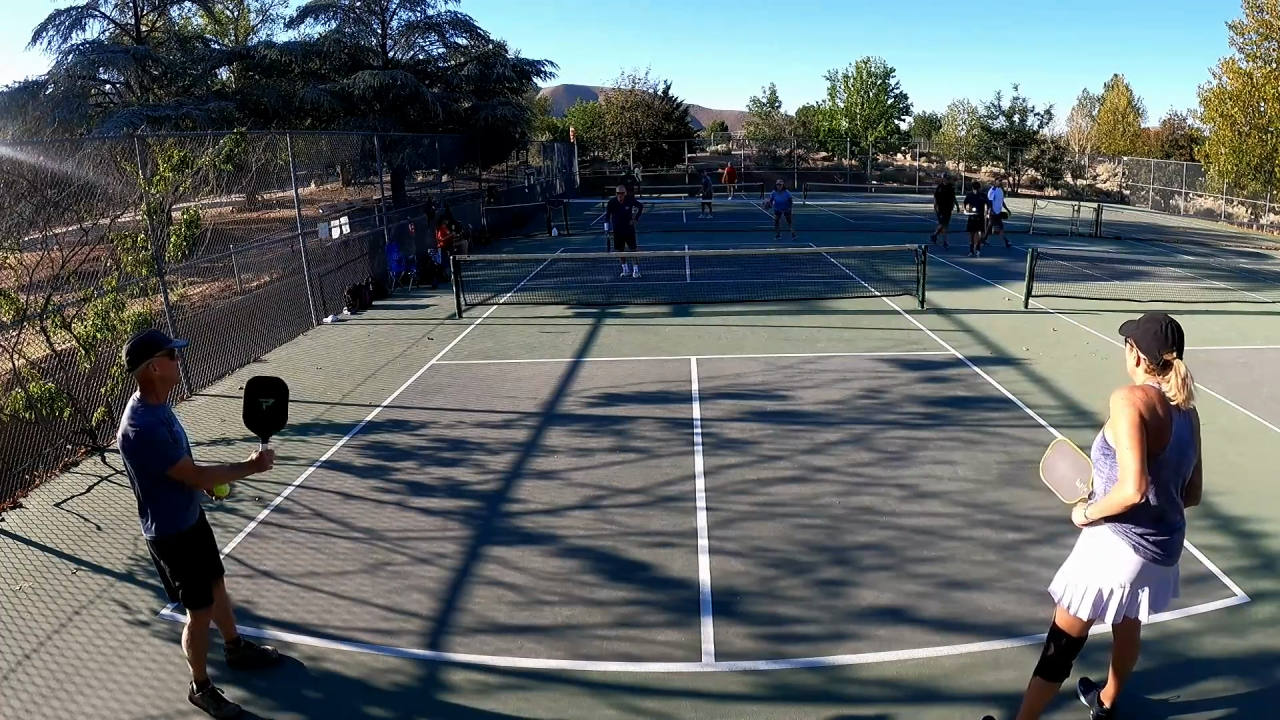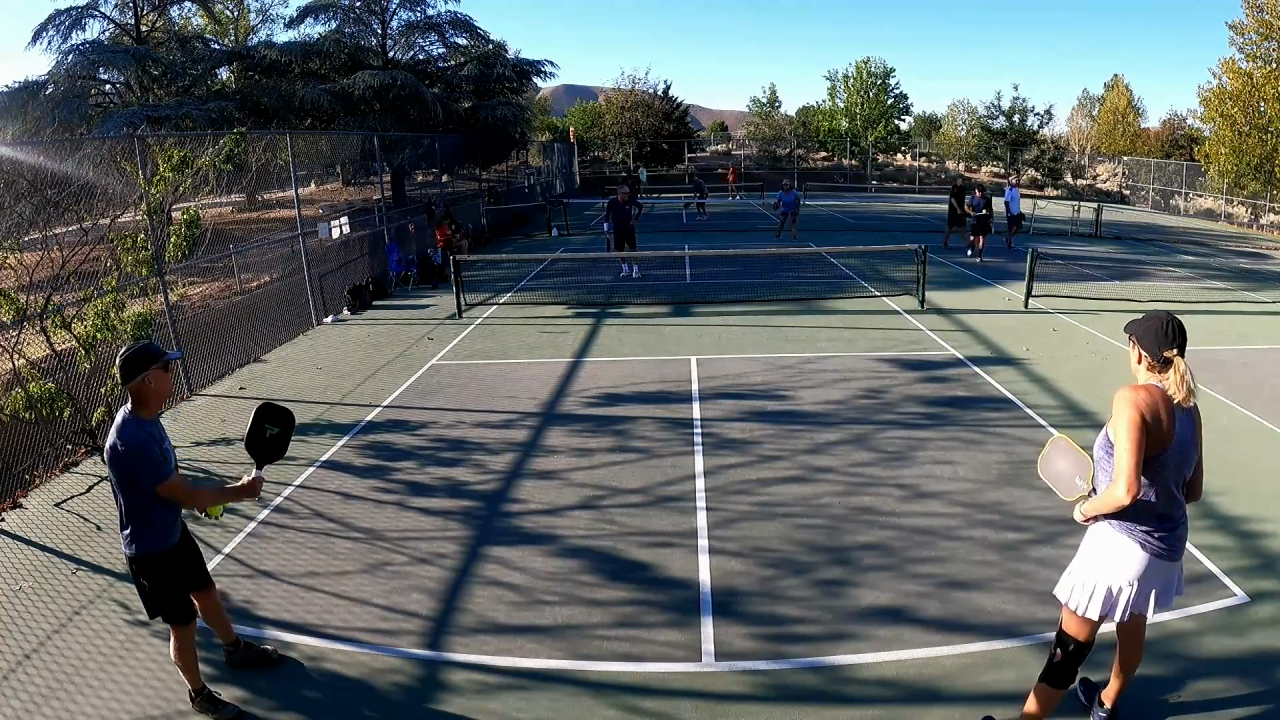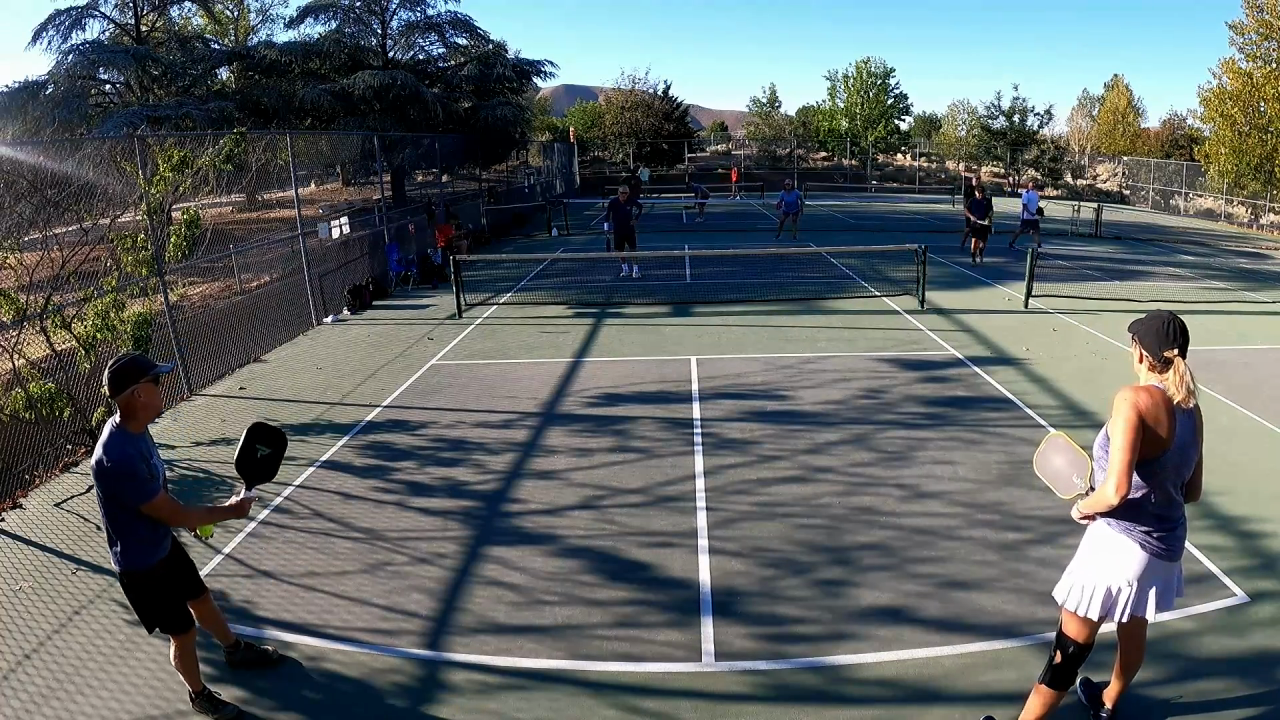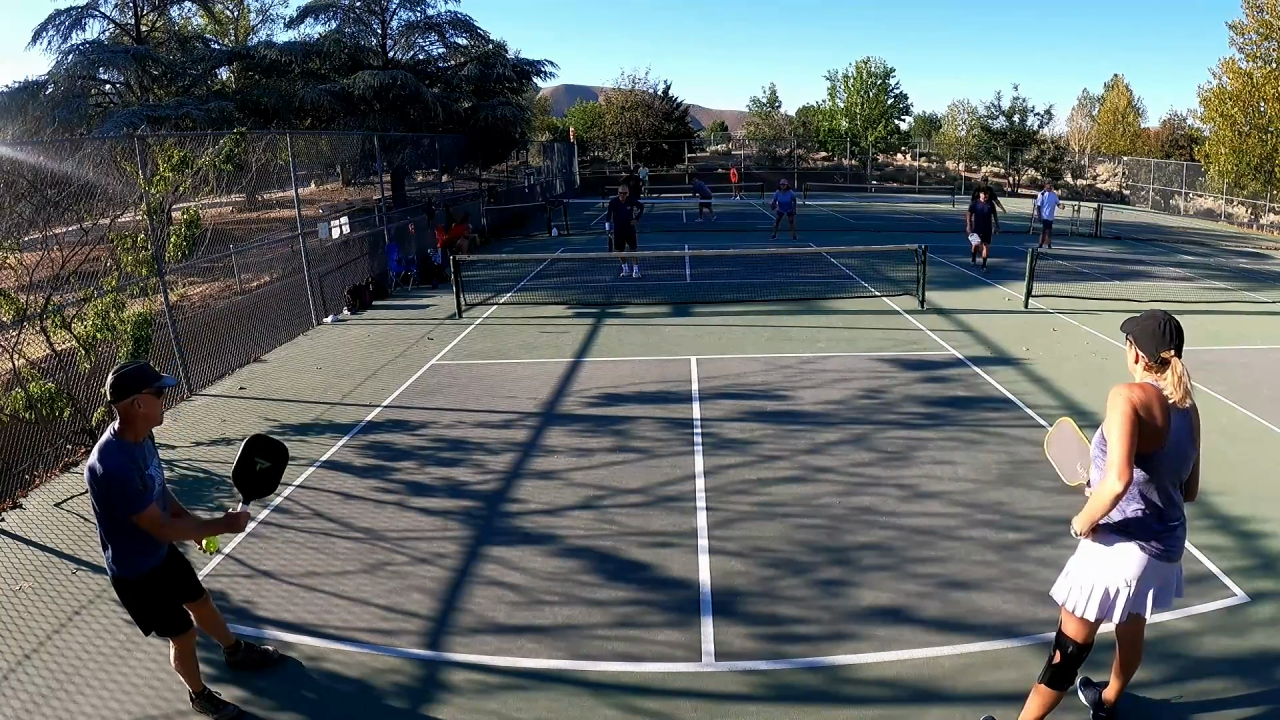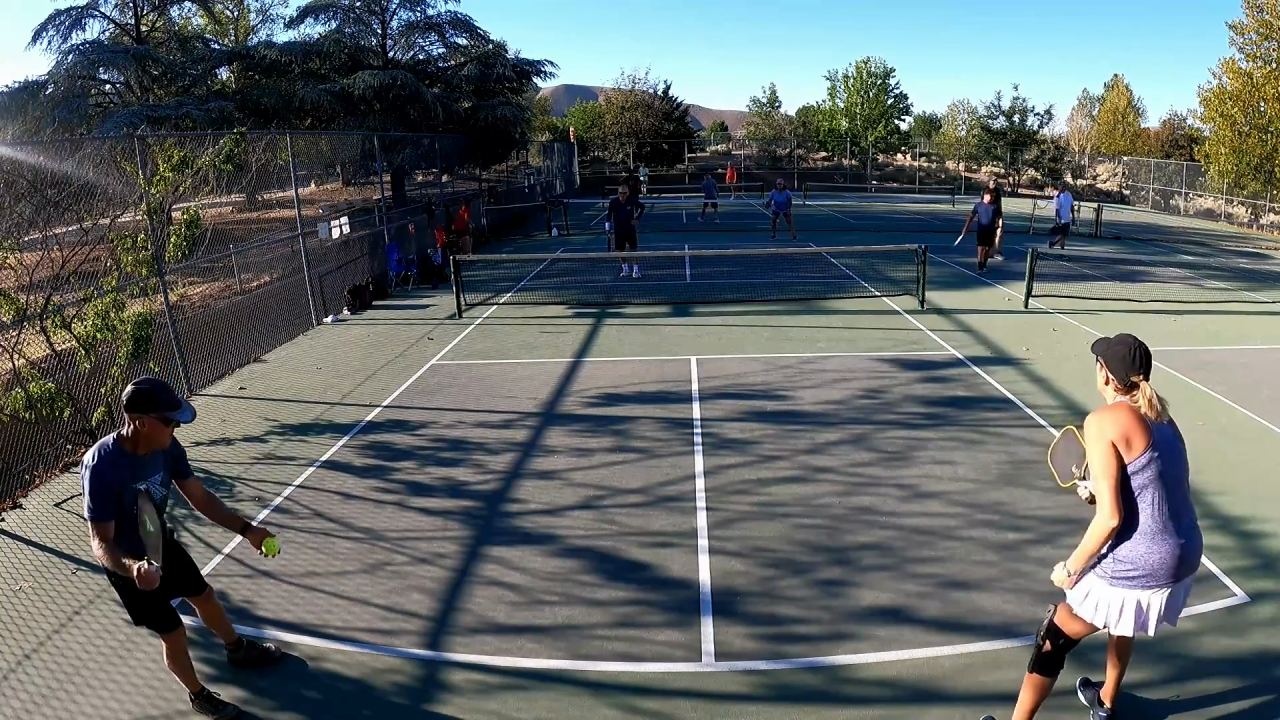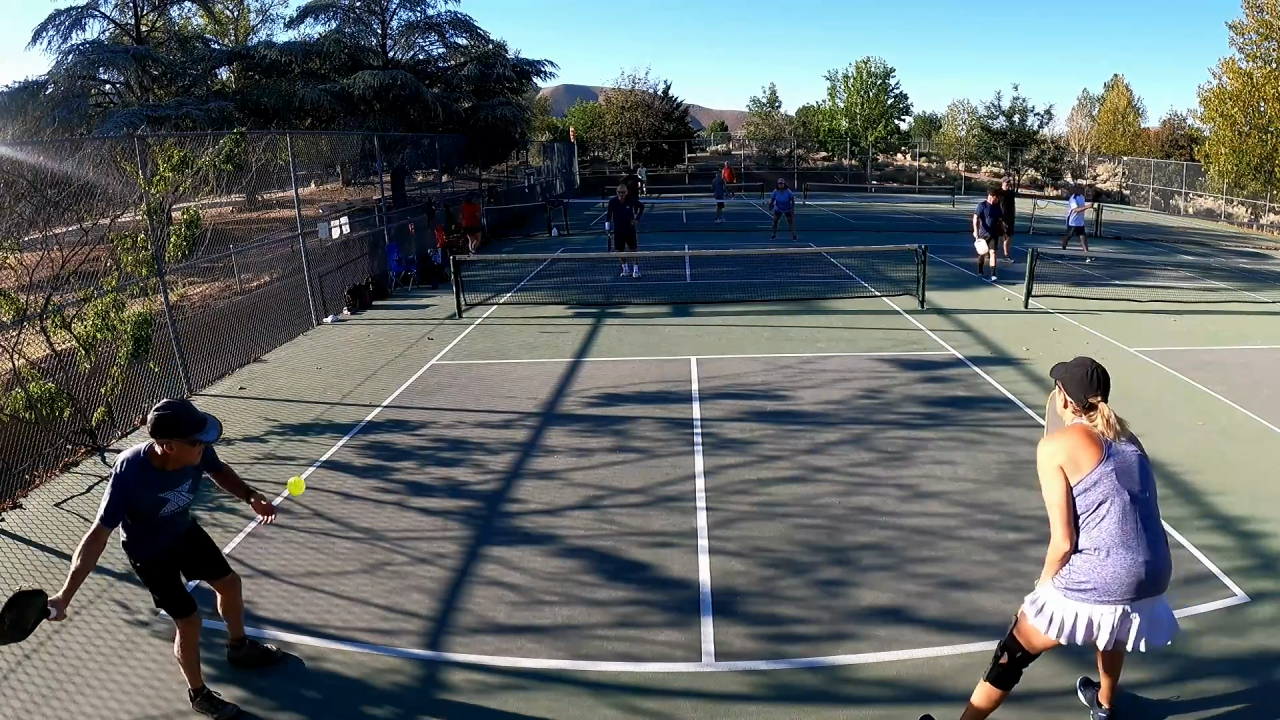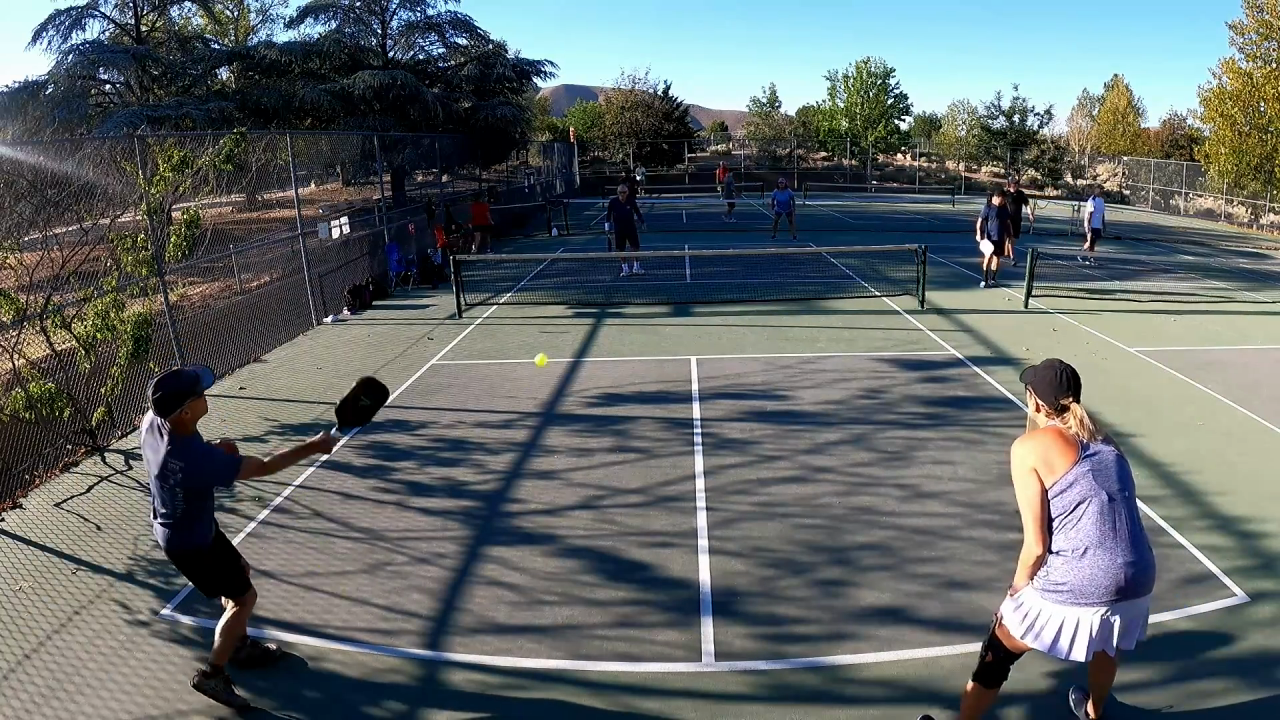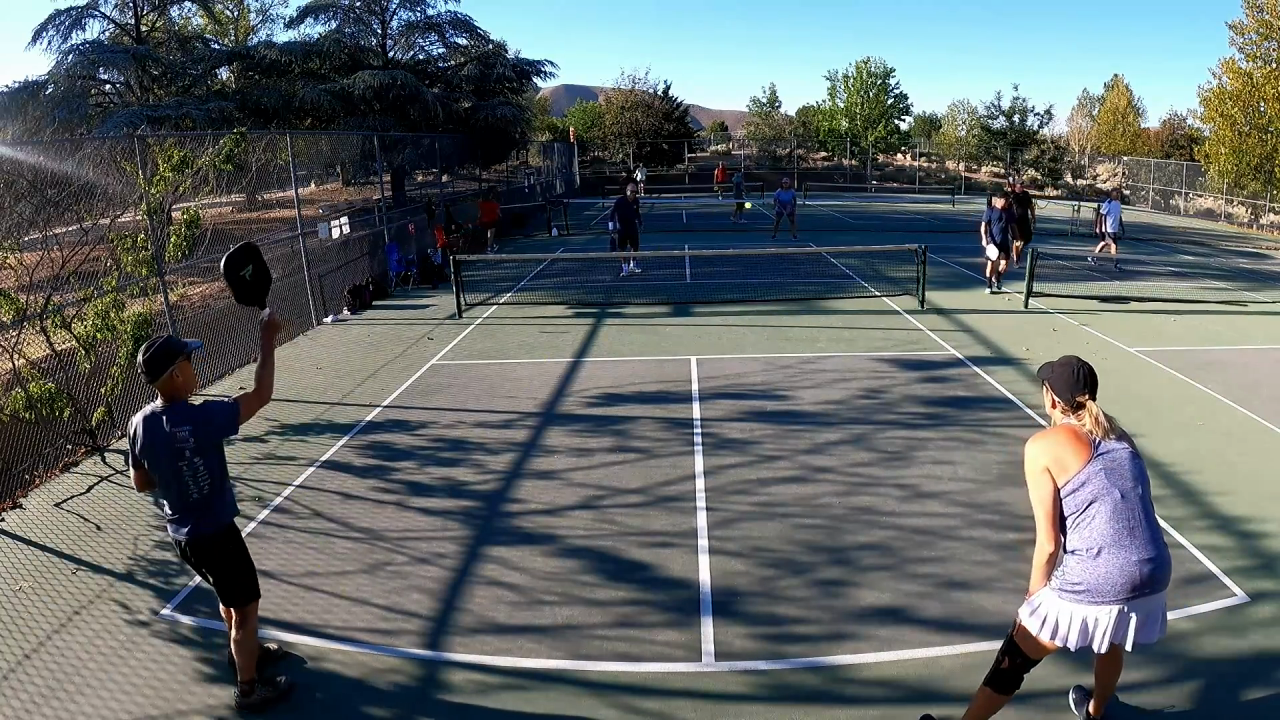
dt=0.4s
person 1, frame 1
left shoulder: (1130, 399)
right shoulder: (1187, 411)
left elbow: (1133, 489)
right elbow: (1191, 494)
left wrist: (1087, 512)
left hip: (1115, 546)
right hip: (1162, 551)
left knee: (1061, 645)
right knee: (1128, 628)
person 1, frame 2
left shoulder: (1133, 399)
right shoulder: (1189, 409)
left elbow: (1124, 490)
right elbow: (1192, 491)
left wrist: (1085, 508)
left hip: (1120, 543)
right hip: (1165, 548)
left knee: (1069, 647)
right knee: (1131, 631)
person 1, frame 3
left shoulder: (1133, 400)
right shoulder: (1190, 409)
left elbow: (1115, 491)
right elbow: (1191, 491)
left wrist: (1082, 506)
left hip: (1119, 544)
right hip: (1164, 547)
left knee: (1069, 648)
right knee: (1133, 631)
person 1, frame 4
left shoulder: (1128, 397)
right shoulder: (1187, 409)
left elbow: (1117, 482)
right elbow: (1188, 490)
left wrist: (1083, 522)
left hip: (1121, 547)
right hip: (1165, 547)
left knee: (1070, 647)
right knee: (1131, 630)
person 1, frame 5
left shoulder: (1103, 422)
right shoulder: (1163, 420)
left elbow: (1111, 518)
left wrist: (1072, 568)
left hip: (1134, 566)
right hip: (1183, 559)
left knee: (1054, 639)
right knee: (1123, 620)
person 1, frame 6
left shoulder: (1055, 446)
right shoulder: (1127, 440)
left elbow: (1063, 542)
left wrist: (1043, 586)
left hip: (1094, 585)
right hip: (1152, 579)
left knee: (1013, 653)
right knee: (1108, 626)
person 1, frame 7
left shoulder: (1029, 447)
right shoulder: (1103, 441)
left elbow: (1037, 545)
left wrist: (1017, 590)
left hip: (1077, 590)
right hip: (1137, 583)
left knee: (997, 652)
right knee: (1103, 642)
person 1, frame 8
left shoulder: (1043, 446)
right shoulder: (1119, 437)
left elbow: (1049, 543)
left wrist: (1035, 594)
left hip: (1092, 587)
right hip: (1152, 578)
left knee: (1013, 659)
right knee: (1112, 639)
person 2, frame 1
left shoulder: (156, 404)
right shoulder: (142, 426)
right elbow: (194, 477)
left wrist: (208, 479)
right wrist: (250, 466)
left hip: (190, 517)
right hip: (171, 533)
left knee: (216, 586)
right knee: (200, 611)
left ankle: (236, 648)
right ankle: (201, 688)
person 2, frame 2
left shoulder: (146, 417)
right shoulder: (132, 442)
right elbow: (184, 496)
left wrist: (201, 496)
right wrist: (239, 491)
left hip: (174, 531)
right hip: (151, 550)
left knee: (206, 593)
right knee: (183, 625)
left ankle: (235, 648)
person 2, frame 3
left shoulder: (135, 429)
right shoulder: (118, 457)
right elbow: (171, 514)
left wrist: (192, 515)
right wrist: (227, 511)
left hip: (163, 544)
right hip: (142, 565)
left knee: (201, 600)
right knee: (184, 632)
left ankle: (235, 649)
person 2, frame 4
left shoulder: (141, 436)
right shoulder: (112, 466)
right elbow: (162, 528)
left wrist: (191, 521)
right wrist: (222, 525)
left hip: (162, 551)
right hip: (136, 571)
left knee: (200, 602)
right knee: (183, 634)
left ankle: (236, 651)
person 2, frame 5
left shoulder: (166, 447)
right shoulder: (101, 466)
left elbow: (200, 496)
right elbow: (102, 543)
left wrist: (245, 529)
right wrist: (132, 569)
left hip: (161, 544)
right hip: (128, 566)
left knee: (205, 597)
right knee: (174, 634)
left ankle: (238, 649)
person 2, frame 6
left shoulder: (195, 450)
right shoulder: (129, 476)
left elbow: (221, 472)
right elbow: (98, 536)
left wrist: (251, 497)
right wrist: (67, 593)
left hip: (185, 530)
right hip: (149, 551)
left knee: (229, 582)
right knee: (189, 621)
left ankle: (239, 647)
right ankle: (199, 694)
person 2, frame 7
left shoulder: (152, 421)
right shoulder: (197, 458)
right elbow: (259, 468)
left wrist: (214, 447)
right wrist: (310, 448)
left hip: (174, 526)
right hip: (189, 543)
left knee: (239, 572)
right knee: (244, 597)
left ankle: (239, 646)
right ankle: (211, 674)
person 2, frame 8
left shoulder: (140, 424)
right shoulder: (201, 420)
left elbow: (140, 483)
right elbow: (261, 395)
right wrist: (267, 339)
left hip: (181, 533)
right hip: (215, 532)
left knee: (230, 595)
right knee: (246, 608)
left ankle: (246, 650)
right ankle: (249, 688)
